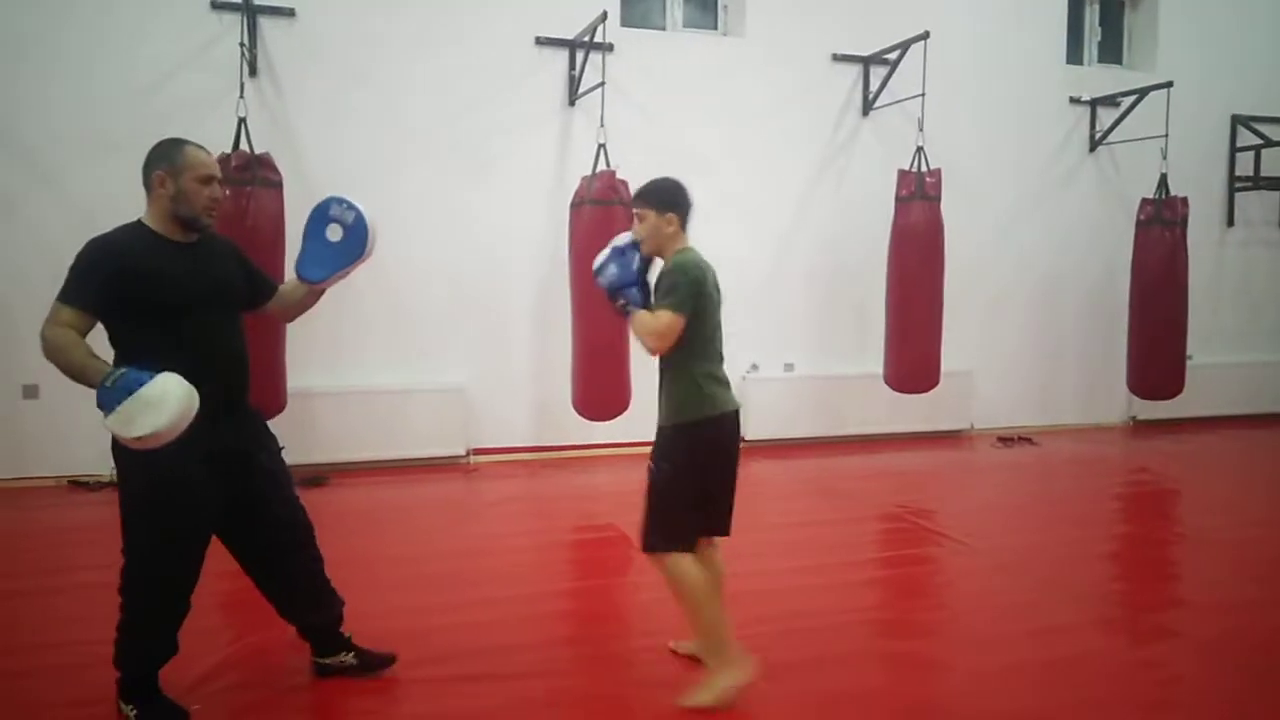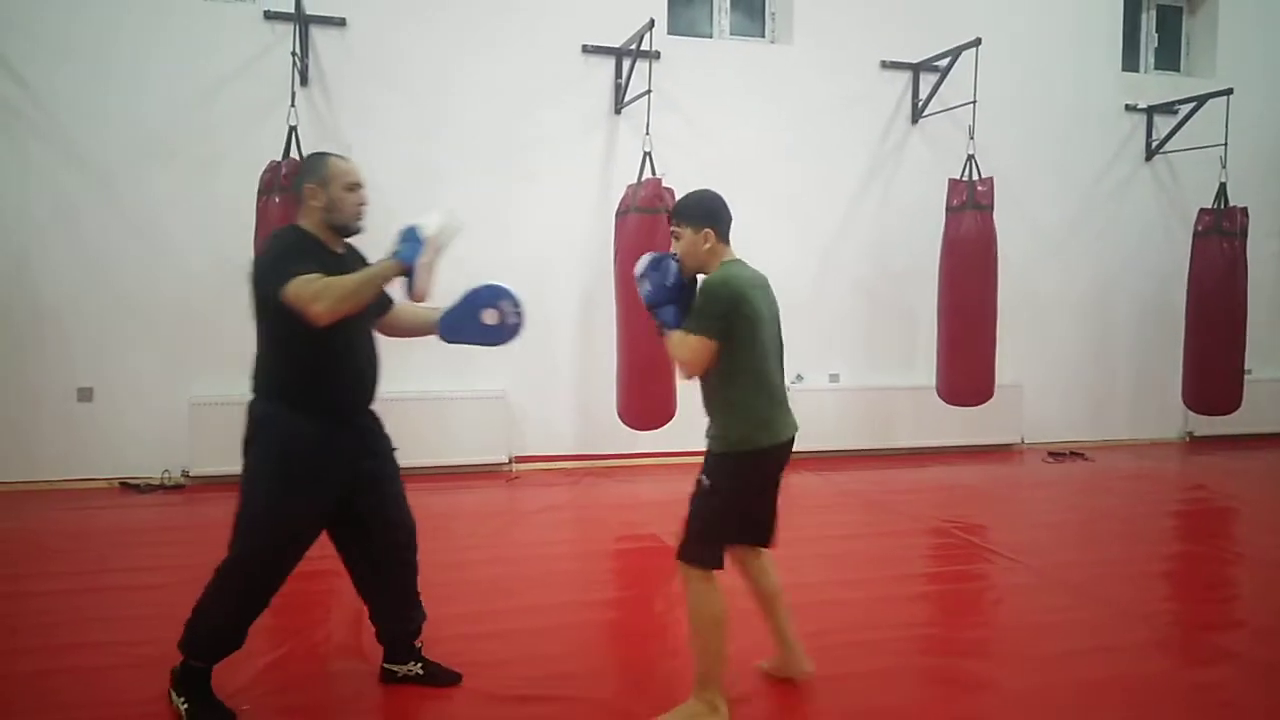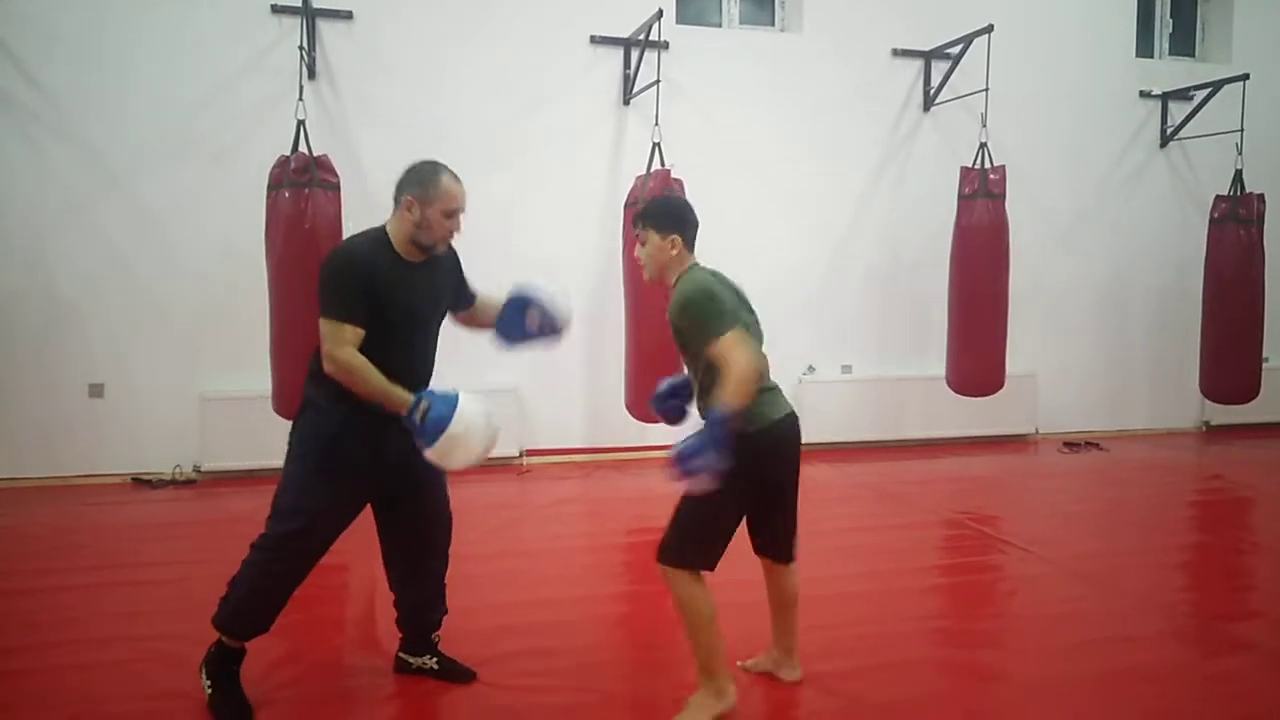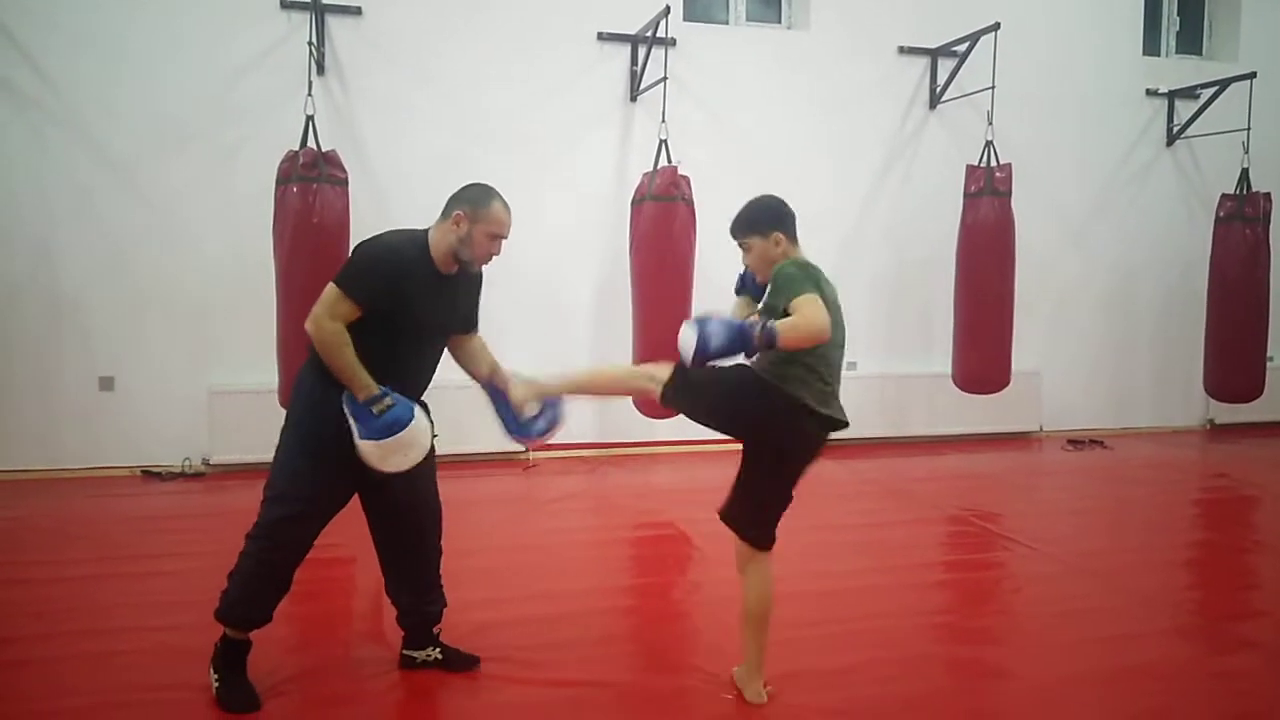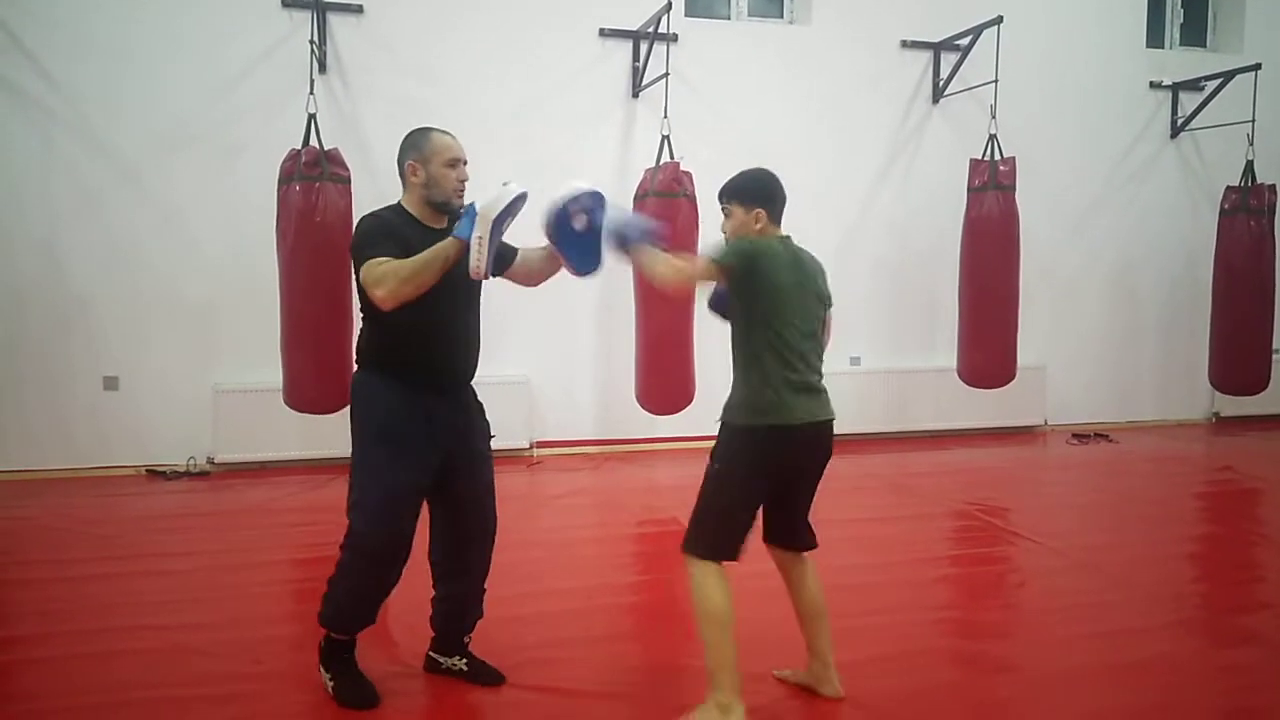
dt=1s
person 1, frame 1
left shoulder: (220, 250)
right shoulder: (113, 254)
left elbow: (280, 305)
right elbow: (57, 333)
right wrist: (106, 378)
left hip: (237, 429)
right hip: (162, 442)
left knee: (286, 535)
right knee: (161, 566)
left ankle: (330, 644)
person 1, frame 2
left shoulder: (350, 256)
right shoulder: (285, 250)
left elbow: (388, 319)
right elbow: (322, 308)
right wrist: (395, 263)
left hip: (355, 429)
right hip: (292, 435)
left knee: (392, 540)
right knee: (259, 559)
left ankle: (402, 654)
person 1, frame 3
left shoulder: (441, 259)
right shoulder: (354, 262)
left elbow: (469, 308)
right elbow: (336, 357)
left wrist: (515, 314)
right wrist: (410, 405)
left hip: (408, 426)
right hip: (338, 427)
left knee: (426, 534)
right knee: (291, 540)
left ankle: (418, 647)
right ankle: (224, 657)
person 1, frame 4
left shoulder: (467, 278)
right shoulder: (386, 256)
left elbow: (465, 340)
right elbow: (322, 323)
left wrist: (507, 386)
right wrist: (366, 394)
right hip: (331, 409)
left knee: (418, 525)
right knee: (284, 529)
left ankle: (420, 640)
right ankle: (230, 651)
person 1, frame 5
left shoulder: (460, 227)
right shoulder: (380, 228)
left elbow: (526, 269)
right elbow: (386, 291)
right wrist: (458, 242)
left hip: (457, 403)
right hip: (391, 405)
left knee: (471, 530)
right knee: (378, 533)
left ankle: (449, 646)
right ankle: (336, 649)
person 2, frame 1
left shoulder: (679, 271)
right shoulder: (694, 267)
left elbow: (657, 340)
left wrist: (625, 296)
right wrist: (635, 288)
left hip: (692, 422)
right hip: (715, 417)
left knee: (667, 547)
right knee: (703, 536)
left ankle: (730, 662)
right ankle: (713, 643)
person 2, frame 2
left shoulder: (718, 286)
right shoulder: (753, 280)
left elbow: (690, 362)
left wrist: (666, 309)
right wrist: (685, 300)
left hip: (741, 444)
right hip: (772, 437)
left knee: (698, 564)
right knee: (747, 546)
right ankle: (791, 655)
person 2, frame 3
left shoulder: (691, 297)
right shoulder: (713, 285)
left elbow: (745, 365)
left wrist: (715, 433)
right wrist: (689, 383)
left hip: (746, 439)
right hip: (778, 430)
left knee: (678, 563)
right knee: (777, 555)
right ankle: (784, 656)
person 2, frame 4
left shoulder: (794, 273)
right shoulder: (813, 282)
left elbow: (817, 328)
left wrist: (750, 332)
right wrist: (748, 295)
left hip: (774, 400)
right hip: (807, 426)
left knee: (653, 376)
right knee: (754, 549)
left ankle: (536, 389)
right ankle: (752, 676)
person 2, frame 5
left shoulder: (748, 254)
right shoulder: (811, 266)
left elbow: (674, 276)
left wrist: (635, 242)
left hip: (758, 427)
right hip: (813, 425)
left knee: (706, 557)
right knee: (792, 550)
right ankle: (823, 670)
